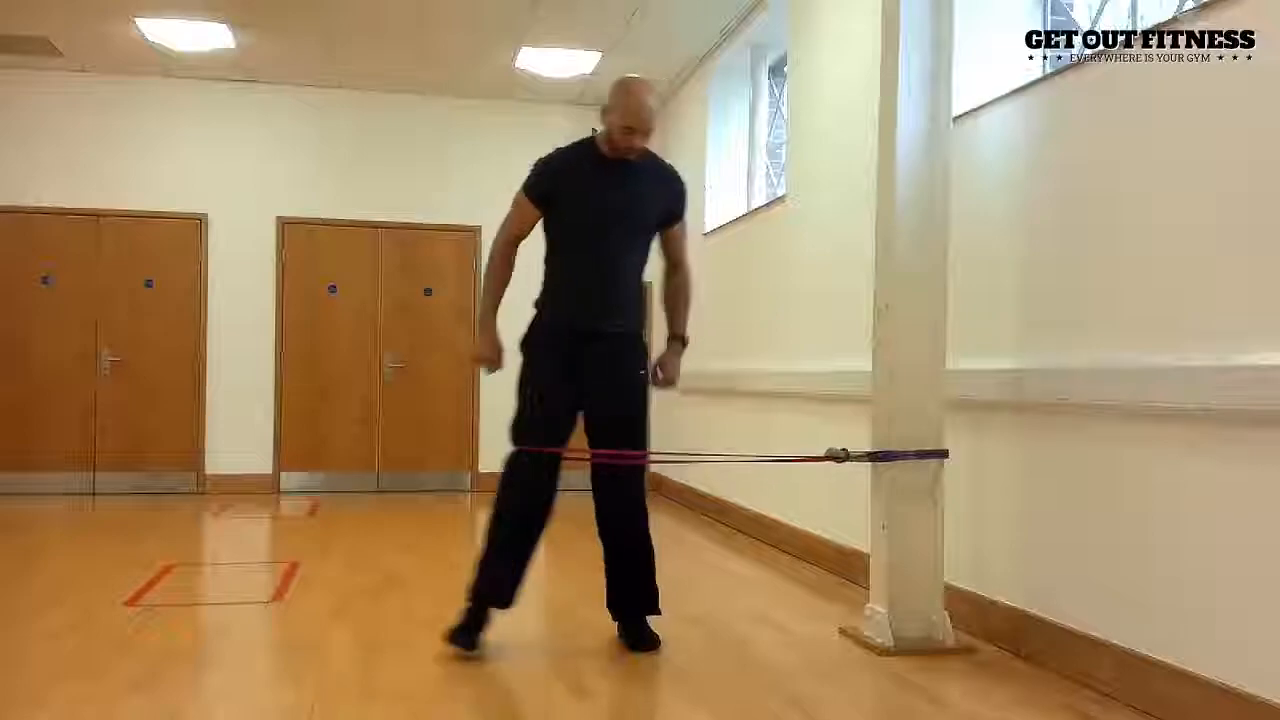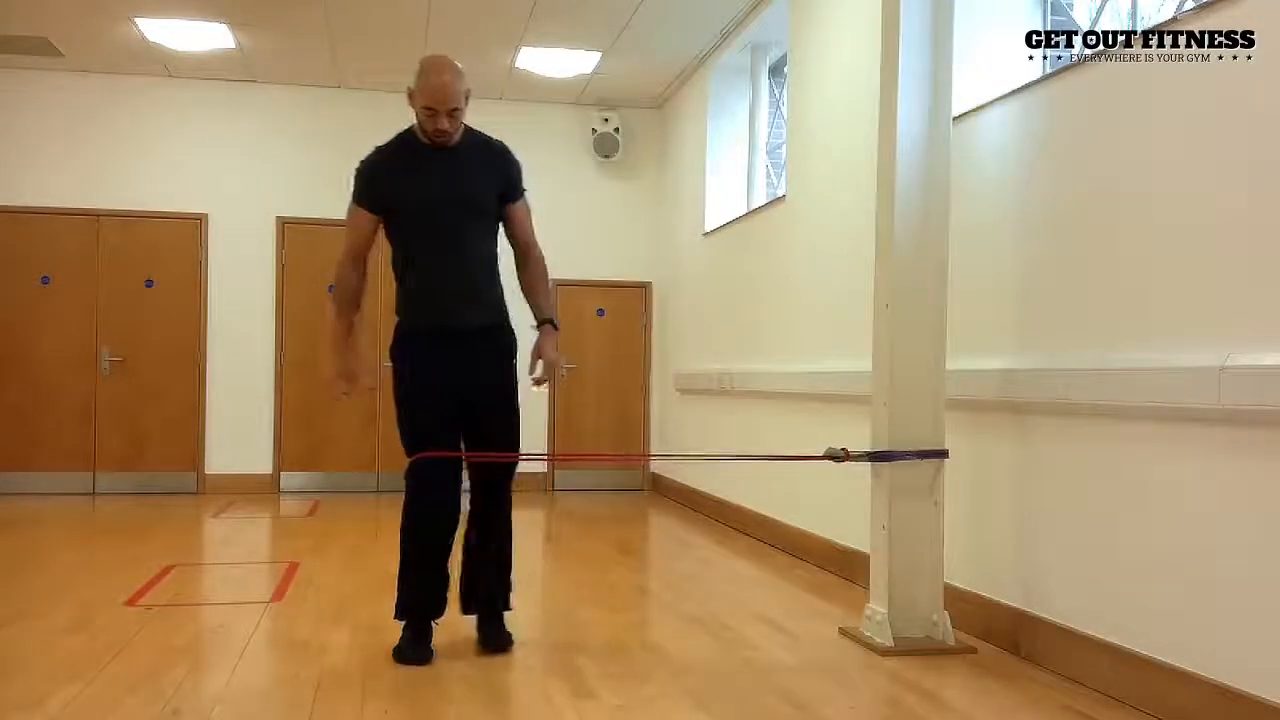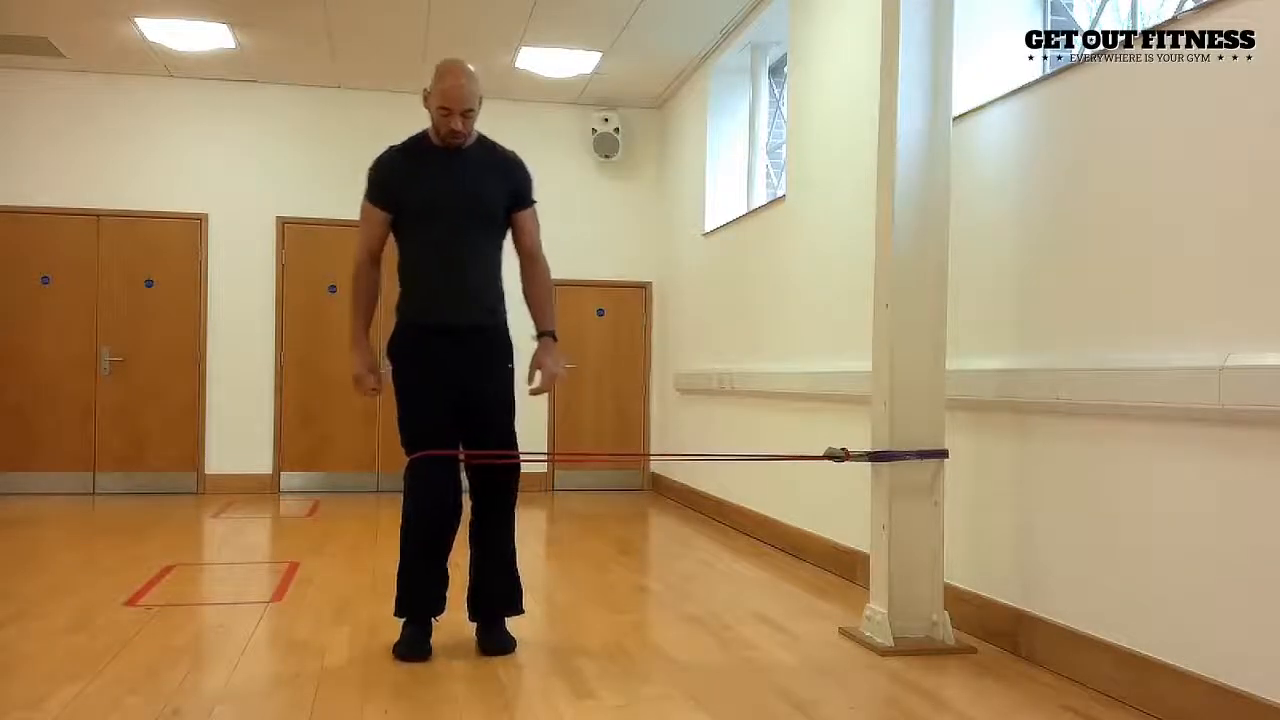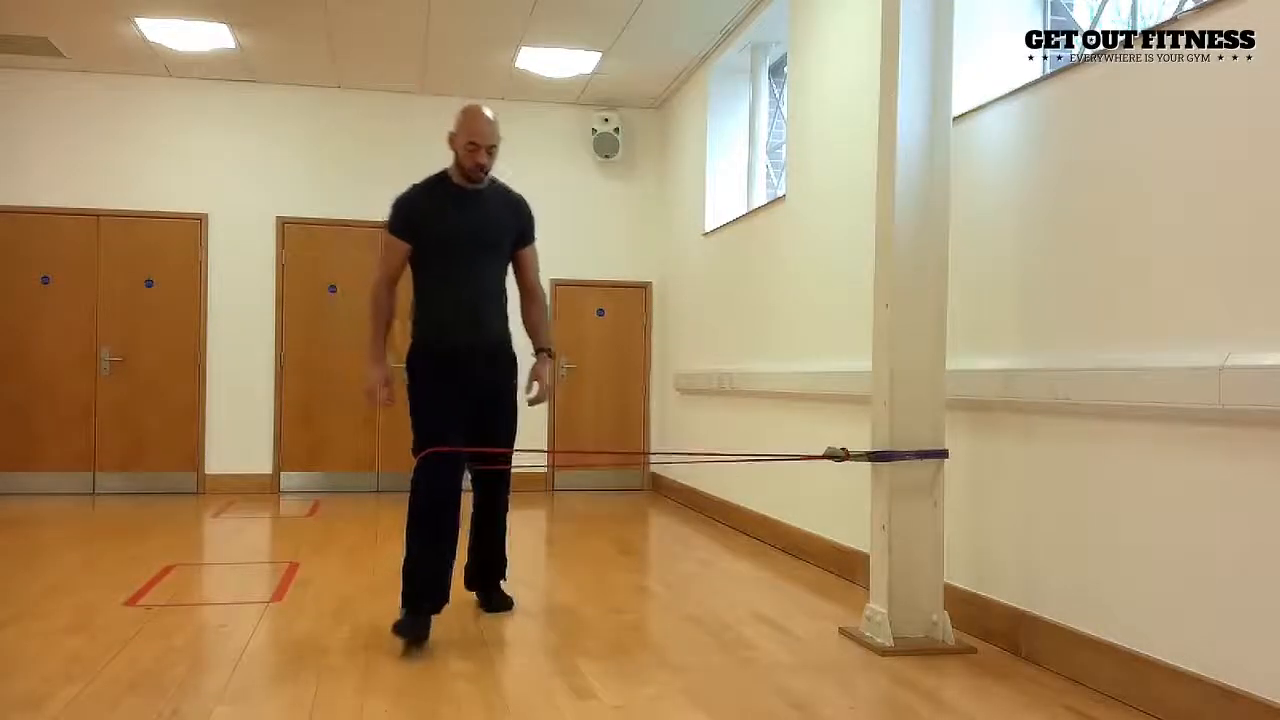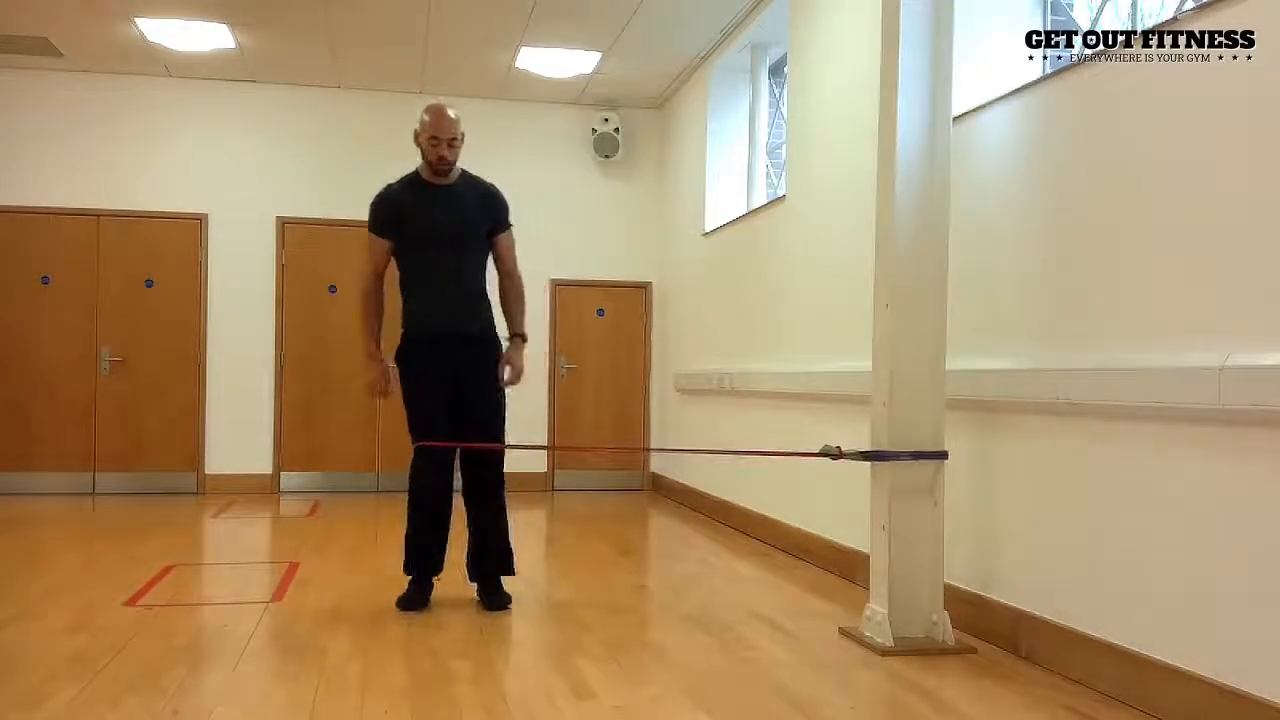
dt=1s
person 1, frame 1
left shoulder: (665, 183)
right shoulder: (558, 170)
left elbow: (676, 269)
right elbow: (506, 243)
left wrist: (677, 345)
right wrist: (486, 325)
left hip: (622, 349)
right hip: (554, 341)
left knee: (623, 483)
right knee: (530, 471)
left ankle: (633, 613)
right ankle: (480, 605)
person 1, frame 2
left shoulder: (496, 160)
right shoulder: (382, 167)
left elbow: (527, 249)
right elbow: (353, 262)
left wrist: (546, 327)
right wrist: (342, 346)
left hip: (490, 339)
right hip: (420, 345)
left knee: (494, 477)
right knee: (430, 482)
left ankle: (489, 609)
right ankle: (418, 618)
person 1, frame 3
left shoulder: (506, 169)
right shoulder: (394, 168)
left elbow: (532, 259)
right elbow: (368, 260)
left wrist: (547, 337)
right wrist: (360, 345)
left hip: (488, 343)
right hip: (418, 345)
left knee: (496, 481)
right knee: (431, 482)
left ankle: (492, 613)
right ankle: (417, 616)
person 1, frame 4
left shoulder: (513, 208)
right shoulder: (416, 203)
left elbow: (530, 288)
right elbow: (385, 285)
left wrist: (544, 353)
right wrist: (378, 361)
left hip: (495, 360)
right hip: (433, 361)
left knee: (494, 476)
right knee: (438, 477)
left ankle: (486, 578)
right ankle: (419, 606)
person 1, frame 5
left shoulder: (487, 198)
right shoulder: (392, 202)
left elbow: (509, 274)
right elbow: (374, 282)
left wrist: (517, 339)
right wrist: (374, 356)
left hip: (480, 348)
right hip: (421, 350)
left knee: (485, 462)
right knee: (431, 464)
left ankle: (489, 575)
right ankle: (421, 576)
